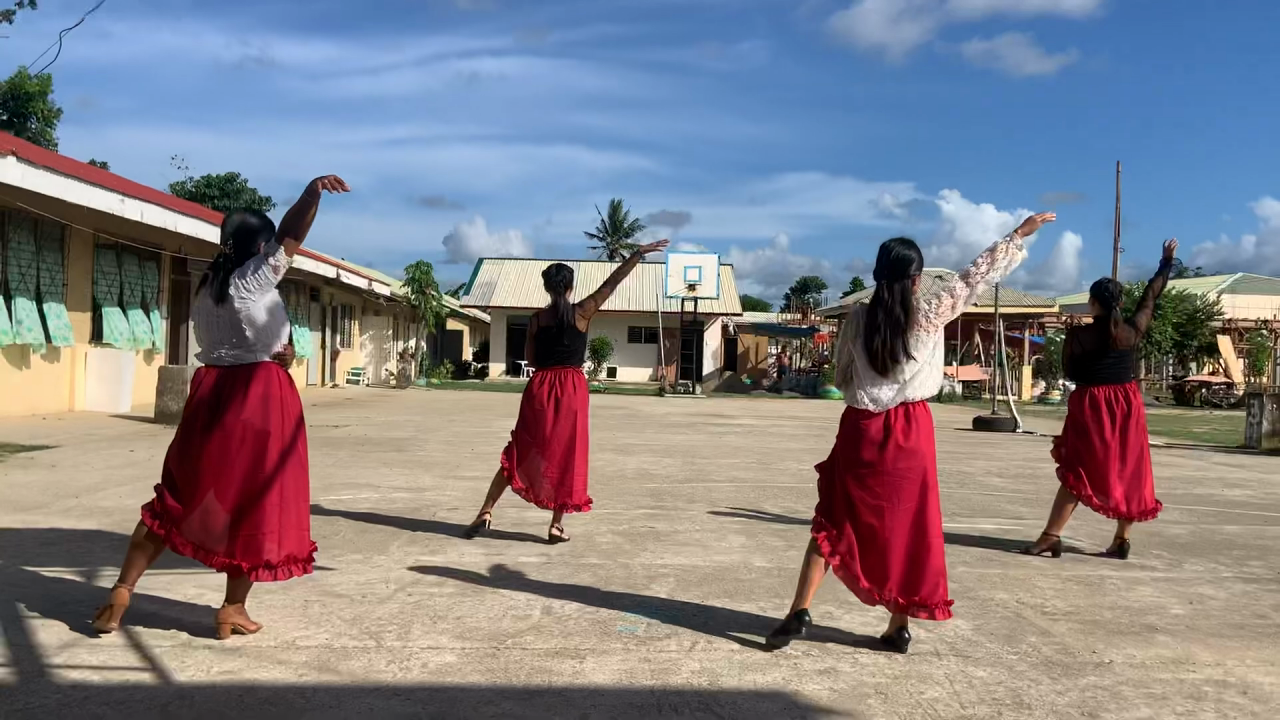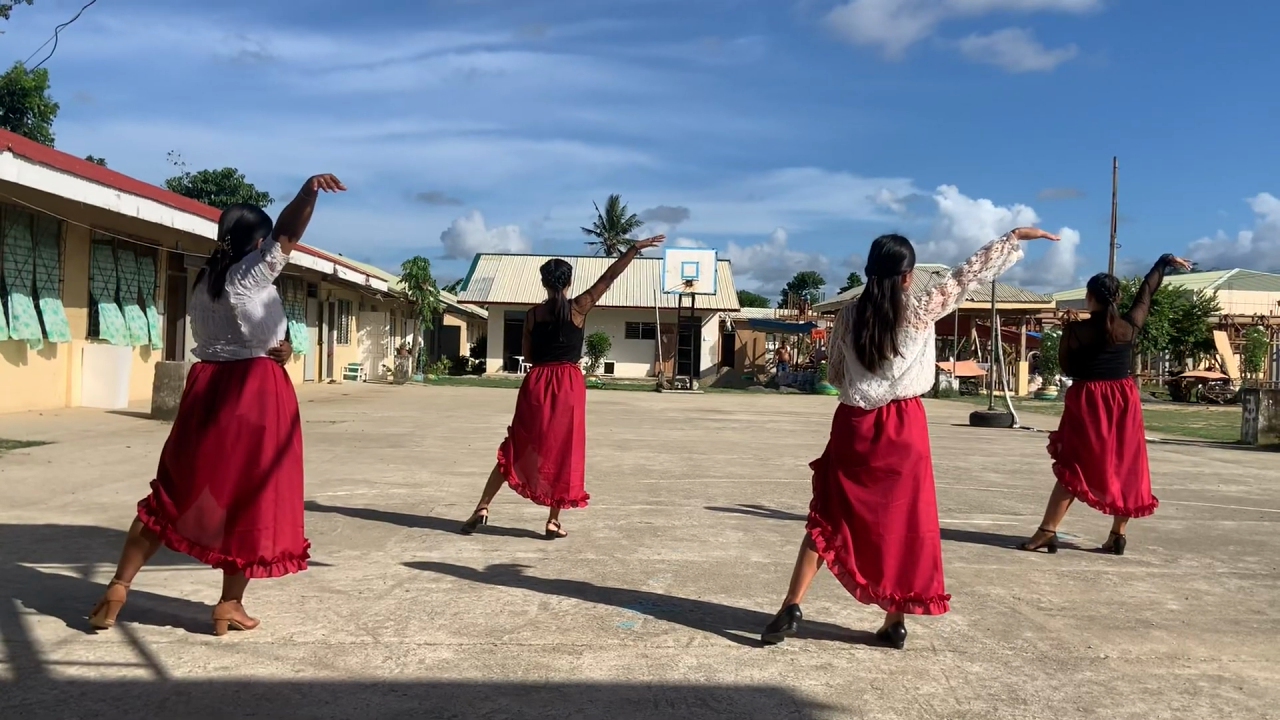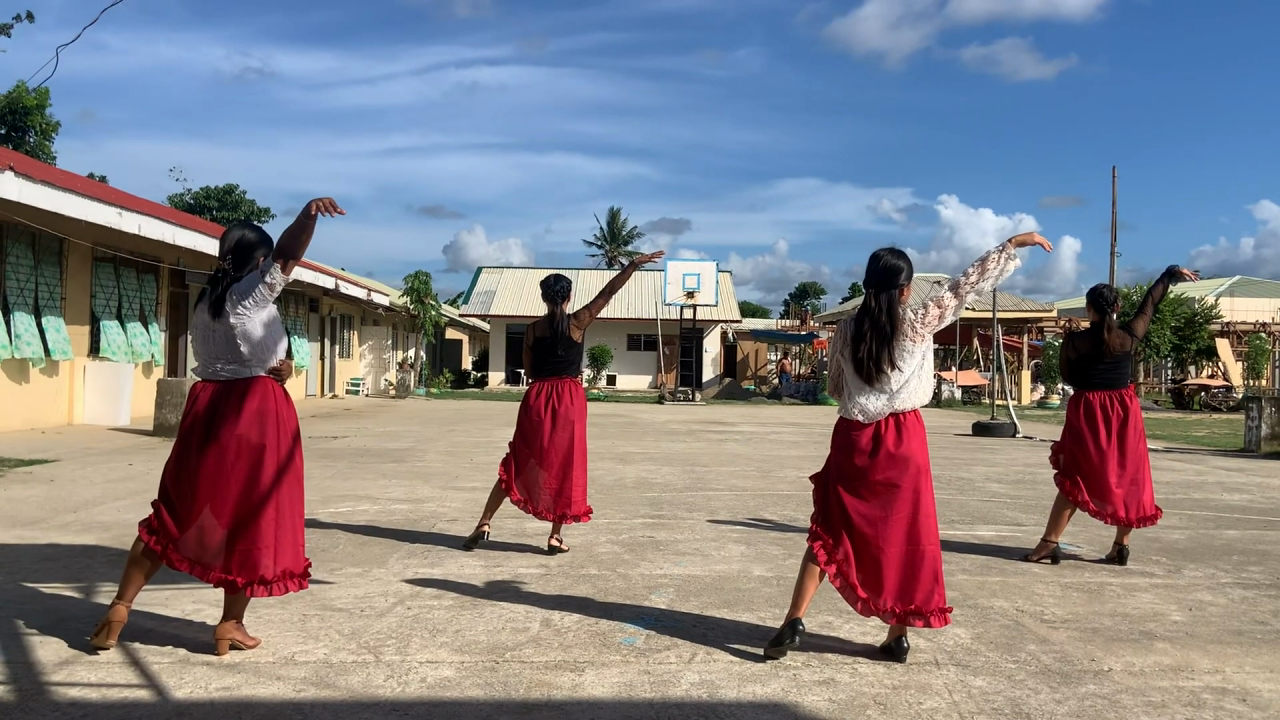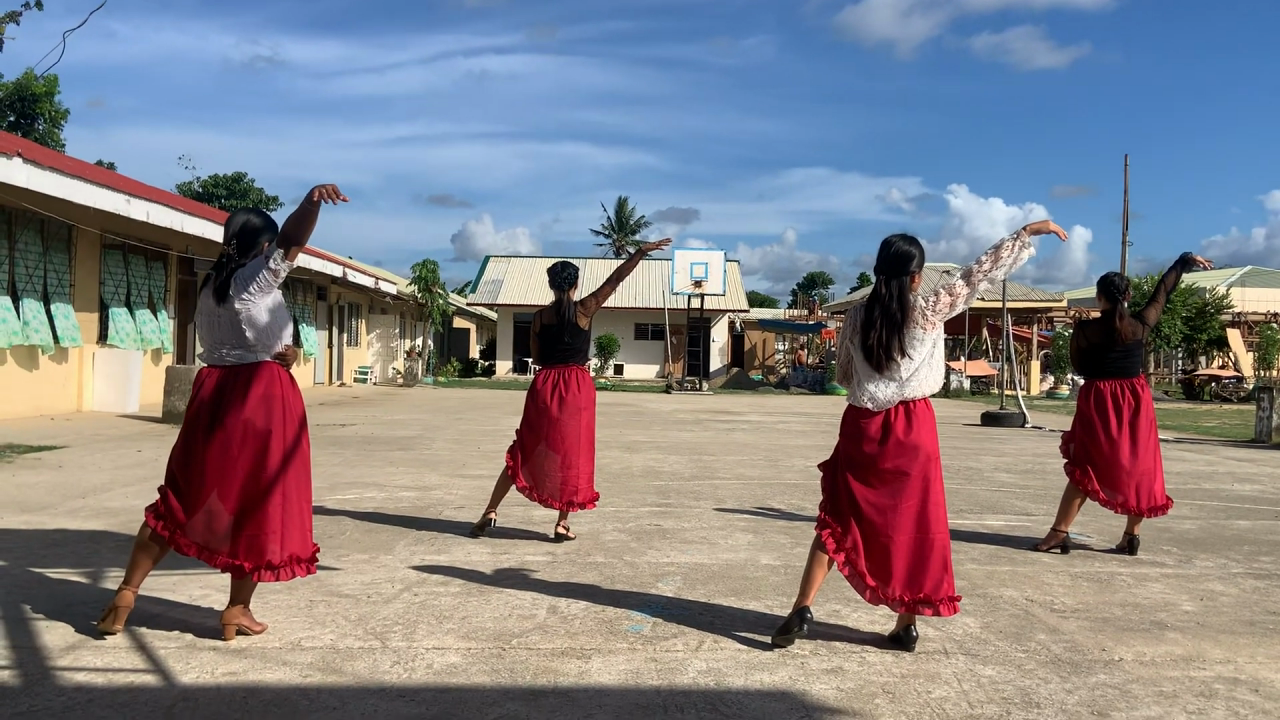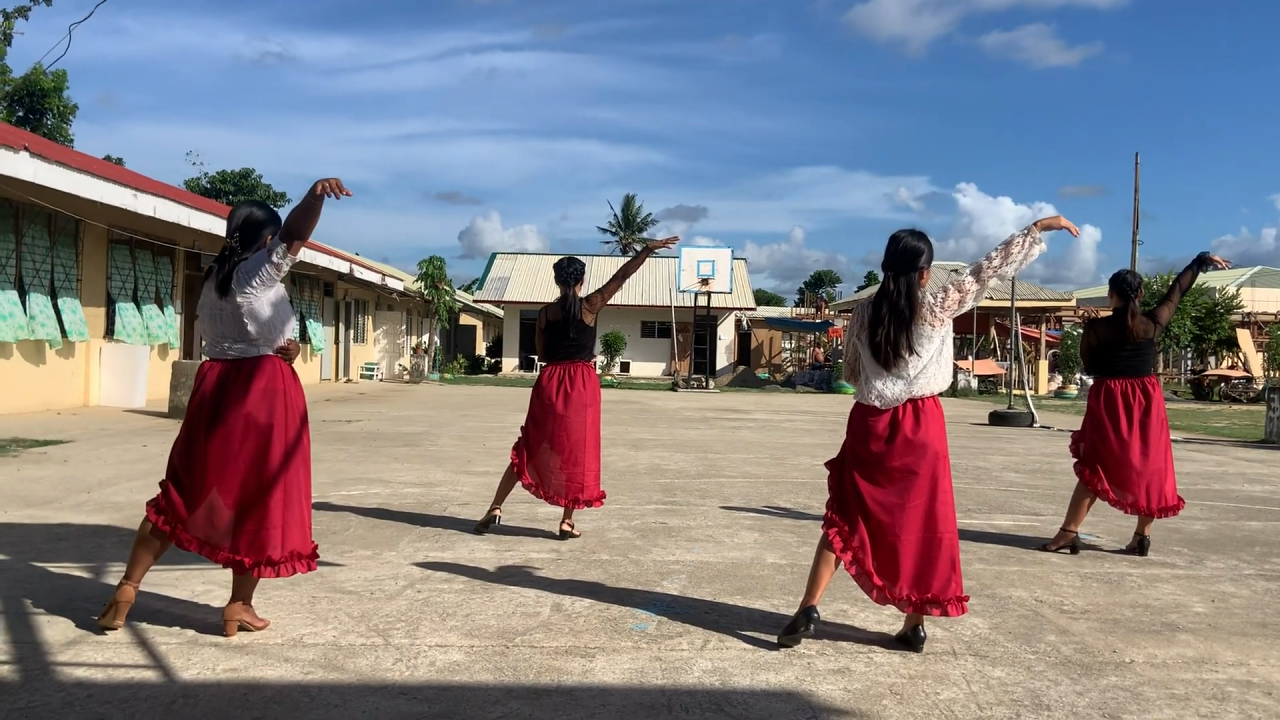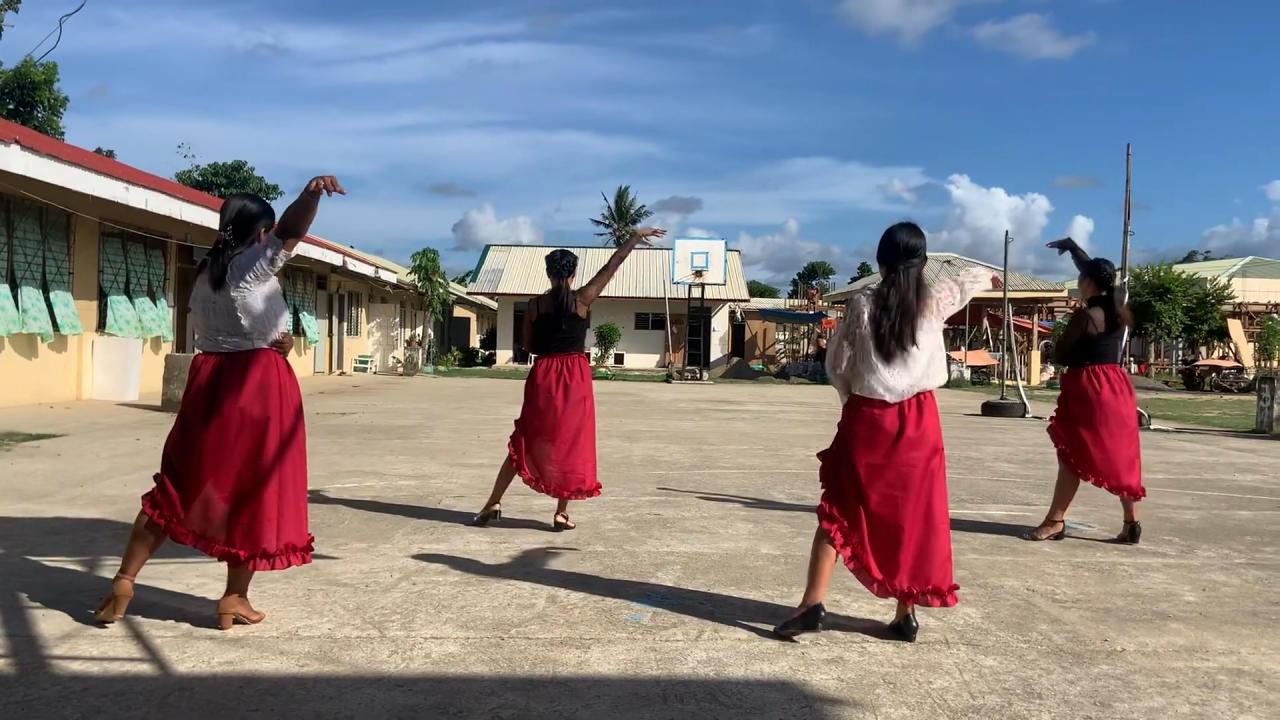
dt=0.7s
person 1, frame 1
left shoulder: (208, 287)
right shoulder: (253, 280)
right elbow: (291, 237)
left wrist: (278, 353)
right wrist: (312, 192)
left hip: (214, 394)
right hip: (257, 400)
left knee: (180, 497)
right knee: (254, 504)
left ankle: (122, 590)
right ankle: (233, 609)
person 1, frame 2
left shoulder: (206, 283)
right shoulder: (250, 275)
right elbow: (288, 235)
left wrist: (275, 350)
right wrist: (309, 190)
left hip: (209, 390)
right hip: (253, 395)
left knee: (175, 493)
right knee: (248, 500)
left ankle: (117, 587)
right ankle: (230, 605)
person 1, frame 3
left shoulder: (206, 301)
right shoulder: (251, 294)
right elbow: (288, 256)
left wrist: (276, 367)
right wrist: (308, 214)
left hip: (210, 409)
right hip: (254, 414)
left knee: (177, 513)
right knee: (251, 518)
left ankle: (119, 607)
right ankle: (231, 624)
person 1, frame 4
left shoulder: (211, 286)
right shoulder: (256, 278)
right elbow: (292, 242)
left wrist: (280, 353)
right wrist: (312, 200)
left hip: (215, 394)
right hip: (261, 398)
left knee: (184, 497)
right knee: (258, 504)
left ankle: (126, 592)
right ankle: (238, 609)
person 1, frame 5
left shoulder: (214, 279)
right shoulder: (259, 272)
right elbow: (295, 236)
left wrist: (281, 346)
right wrist: (315, 194)
left hip: (217, 388)
right hip: (262, 393)
left knee: (185, 493)
right knee: (259, 499)
left ankle: (127, 588)
right ankle: (239, 606)
person 1, frame 6
left shoulder: (206, 272)
right shoulder: (251, 265)
right elbow: (289, 232)
right wrist: (313, 191)
left hip: (210, 384)
right hip: (260, 388)
left knee: (178, 486)
right knee: (254, 495)
left ankle: (121, 584)
right ankle: (233, 599)
person 2, frame 1
left shoulder: (857, 319)
right shoulder: (930, 313)
left elbow: (842, 380)
right elbow: (978, 274)
right wrist: (1020, 233)
left hip: (862, 427)
right hip: (910, 428)
left knee: (835, 523)
right knee: (907, 525)
left ankle: (799, 612)
right ankle: (899, 627)
person 2, frame 2
left shoulder: (849, 315)
right shoulder: (919, 310)
left elbow: (834, 374)
right elbow: (970, 272)
right wrist: (1017, 236)
left hip: (854, 423)
right hip: (903, 425)
left knee: (828, 518)
right knee: (902, 522)
left ankle: (791, 607)
right ankle: (894, 621)
person 2, frame 3
left shoulder: (847, 329)
right shoulder: (916, 322)
left elbow: (834, 388)
right elbow: (968, 284)
right wrist: (1014, 243)
left hip: (854, 437)
right hip: (902, 438)
left knee: (830, 532)
right knee: (902, 536)
left ankle: (793, 623)
right ankle: (897, 635)
person 2, frame 4
left shoulder: (857, 316)
right shoulder: (927, 311)
left elbow: (843, 375)
right elbow: (980, 273)
right wrist: (1028, 231)
left hip: (862, 426)
right hip: (911, 427)
left knee: (838, 520)
right knee: (912, 524)
left ankle: (801, 610)
right ankle: (905, 624)
person 2, frame 5
left shoulder: (864, 312)
right shoulder: (937, 307)
left elbow: (850, 372)
right elbow: (990, 268)
right wrist: (1039, 227)
left hip: (870, 423)
right hip: (920, 424)
left knee: (845, 519)
right knee: (920, 524)
left ankle: (809, 609)
right ankle: (914, 625)
person 2, frame 6
left shoulder: (861, 305)
right shoulder: (937, 299)
left elbow: (836, 368)
right elbow: (969, 279)
left wrist: (853, 394)
right wrist: (988, 275)
left hip: (870, 417)
right hip: (919, 417)
left knee: (841, 510)
right knee: (915, 513)
left ankle: (812, 603)
right ankle: (905, 614)
person 3, frame 1
left shoulder: (1078, 335)
right shoulder: (1133, 330)
left elbow: (1069, 372)
right elbow: (1151, 296)
right wrist: (1167, 261)
left hip: (1091, 407)
right hip: (1126, 405)
left knee: (1077, 472)
right knee: (1128, 471)
left ankle: (1051, 536)
right ankle: (1121, 540)
person 3, frame 2
left shoulder: (1076, 330)
right shoulder: (1130, 325)
left elbow: (1067, 367)
right elbow: (1146, 291)
right wrist: (1166, 261)
left hip: (1087, 402)
right hip: (1124, 401)
left knee: (1073, 468)
right knee: (1124, 466)
left ankle: (1047, 531)
right ankle: (1117, 535)
person 3, frame 3
left shoulder: (1074, 341)
right shoulder: (1130, 335)
left elbow: (1068, 377)
right elbow: (1149, 304)
right wrist: (1172, 273)
left hip: (1088, 413)
right hip: (1123, 412)
left knee: (1075, 478)
right knee: (1127, 478)
left ankle: (1050, 542)
right ankle: (1121, 545)
person 3, frame 4
left shoulder: (1085, 330)
right shoulder: (1141, 324)
left elbow: (1079, 367)
right elbow: (1162, 292)
right wrist: (1185, 261)
left hip: (1098, 402)
right hip: (1135, 402)
left knee: (1085, 469)
right knee: (1138, 467)
left ankle: (1060, 532)
right ankle: (1132, 535)
person 3, frame 5
left shoulder: (1096, 328)
right shoulder: (1153, 323)
left elbow: (1089, 366)
right elbow: (1177, 291)
right wrist: (1203, 260)
left hip: (1109, 401)
right hip: (1146, 400)
left knee: (1094, 469)
right knee: (1148, 467)
left ankle: (1069, 532)
right ankle: (1142, 536)
person 3, frame 6
left shoulder: (1085, 316)
right shoulder: (1118, 309)
left elbow: (1061, 353)
right elbow: (1092, 268)
right wrist: (1070, 246)
left hip: (1086, 387)
right hip: (1115, 384)
left knee: (1073, 455)
right knee: (1117, 456)
left ankle: (1055, 521)
right ankle: (1130, 522)
person 4, frame 1
left shoulder: (537, 319)
right shoulder: (582, 312)
left elbow: (531, 358)
right elbow: (612, 282)
right wrist: (639, 253)
left hip: (540, 387)
right hip: (571, 389)
left knee: (520, 453)
right knee: (566, 456)
left ankle: (486, 512)
right ankle: (556, 526)
person 4, frame 2
left shoulder: (533, 314)
right shoulder: (578, 308)
left elbow: (528, 355)
right elbow: (609, 277)
right wrist: (635, 248)
left hip: (537, 383)
right hip: (568, 385)
left knee: (517, 448)
right knee: (563, 452)
left ankle: (482, 508)
right ankle: (553, 521)
person 4, frame 3
left shoulder: (532, 329)
right shoulder: (577, 322)
left elbow: (529, 370)
right elbow: (608, 292)
right wrist: (634, 264)
left hip: (537, 398)
right hip: (569, 399)
left knee: (519, 464)
right knee: (565, 467)
left ankle: (484, 523)
right ankle: (555, 536)
person 4, frame 4
left shoulder: (540, 317)
right shoulder: (584, 310)
left elbow: (536, 358)
right elbow: (615, 279)
right wrist: (641, 252)
left hip: (545, 385)
right hip: (576, 387)
left knee: (525, 451)
right knee: (572, 454)
left ankle: (490, 512)
right ankle: (562, 524)
person 4, frame 5
left shoulder: (545, 313)
right shoulder: (590, 306)
left elbow: (541, 354)
right elbow: (621, 276)
right wrist: (648, 249)
left hip: (550, 382)
right hip: (581, 384)
left knee: (530, 449)
right knee: (577, 451)
left ankle: (495, 508)
right ankle: (567, 522)
person 4, frame 6
left shoulder: (534, 304)
right shoulder: (581, 299)
left elbow: (530, 345)
right elbow: (609, 268)
right wrist: (634, 239)
left hip: (544, 375)
right hip: (577, 379)
left knee: (525, 442)
right knee: (572, 443)
left ankle: (492, 504)
right ankle: (561, 514)
